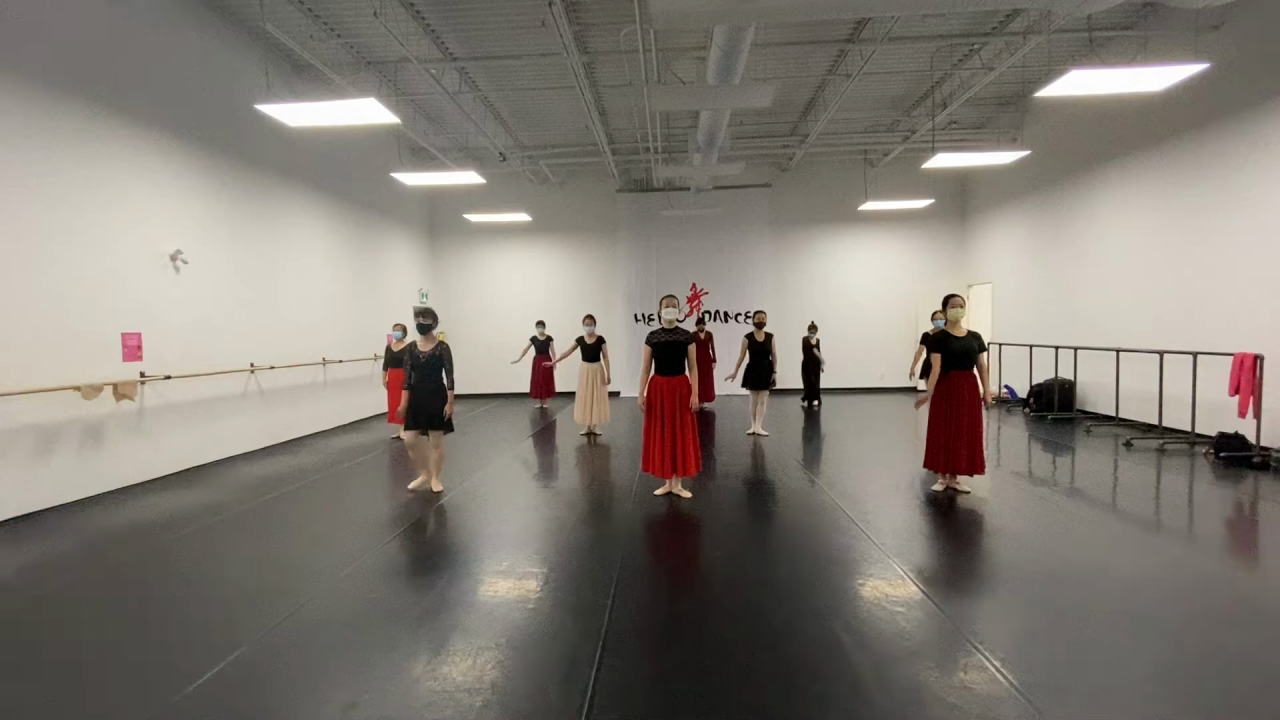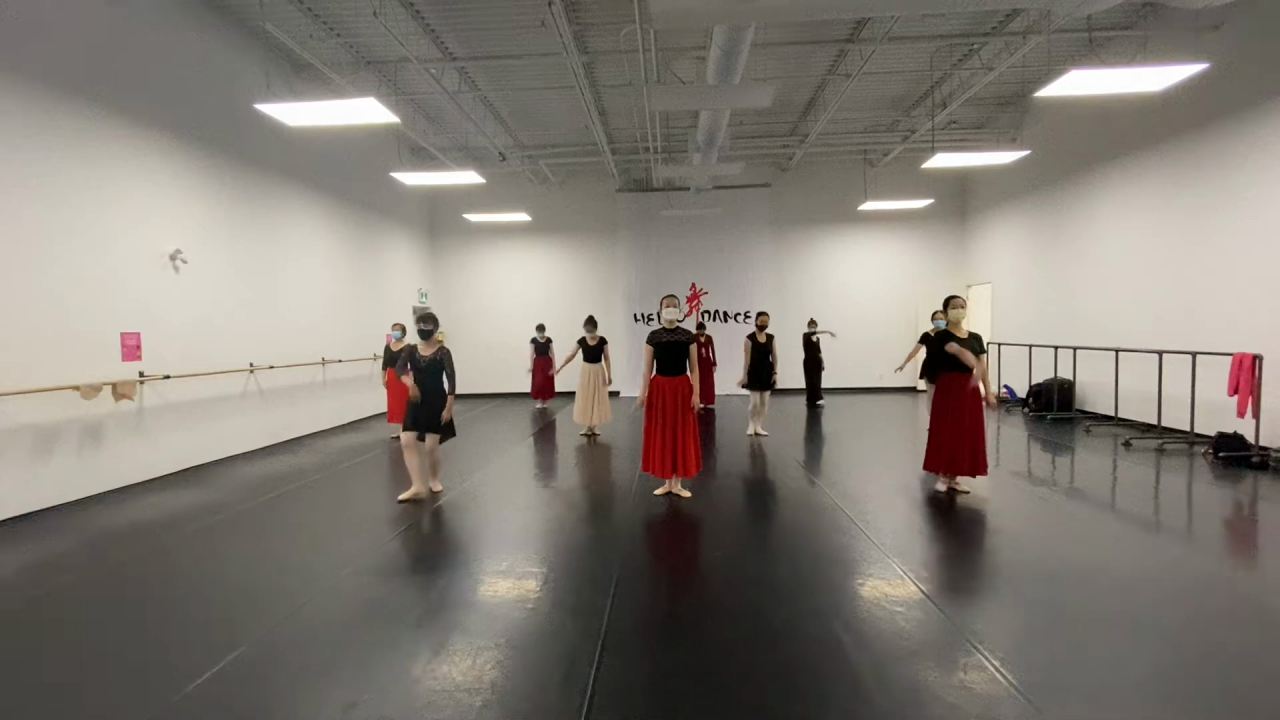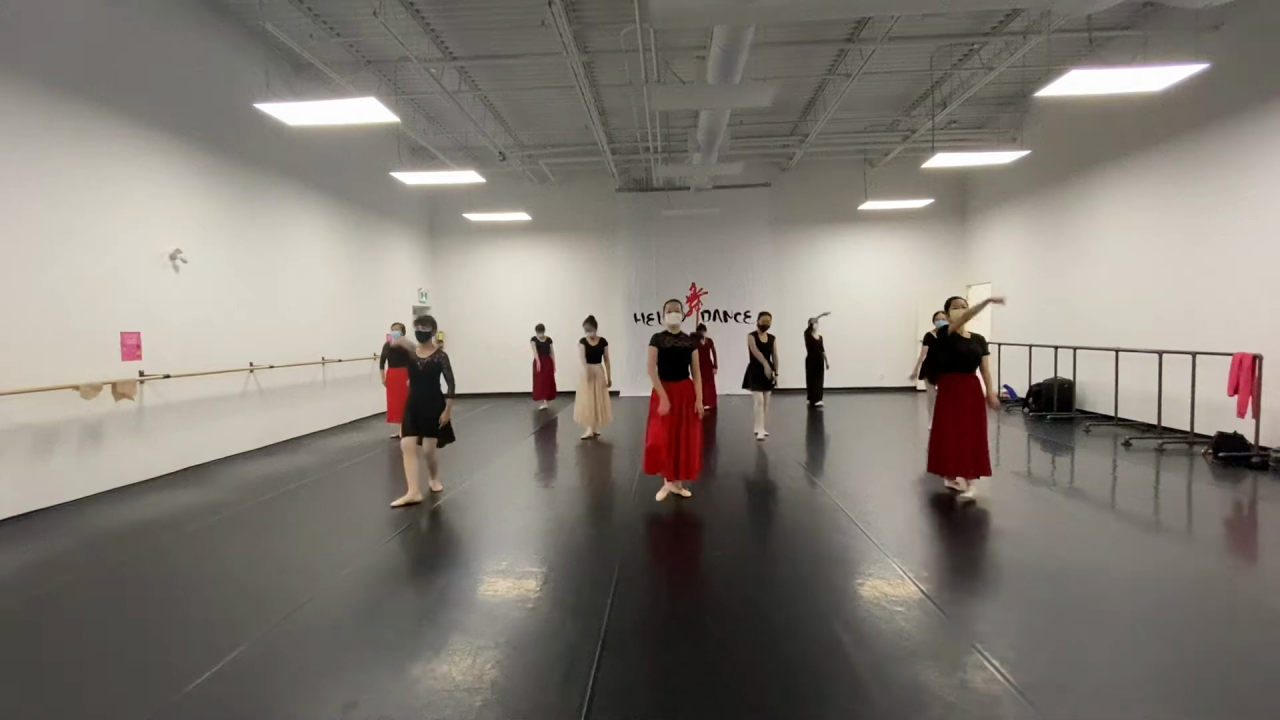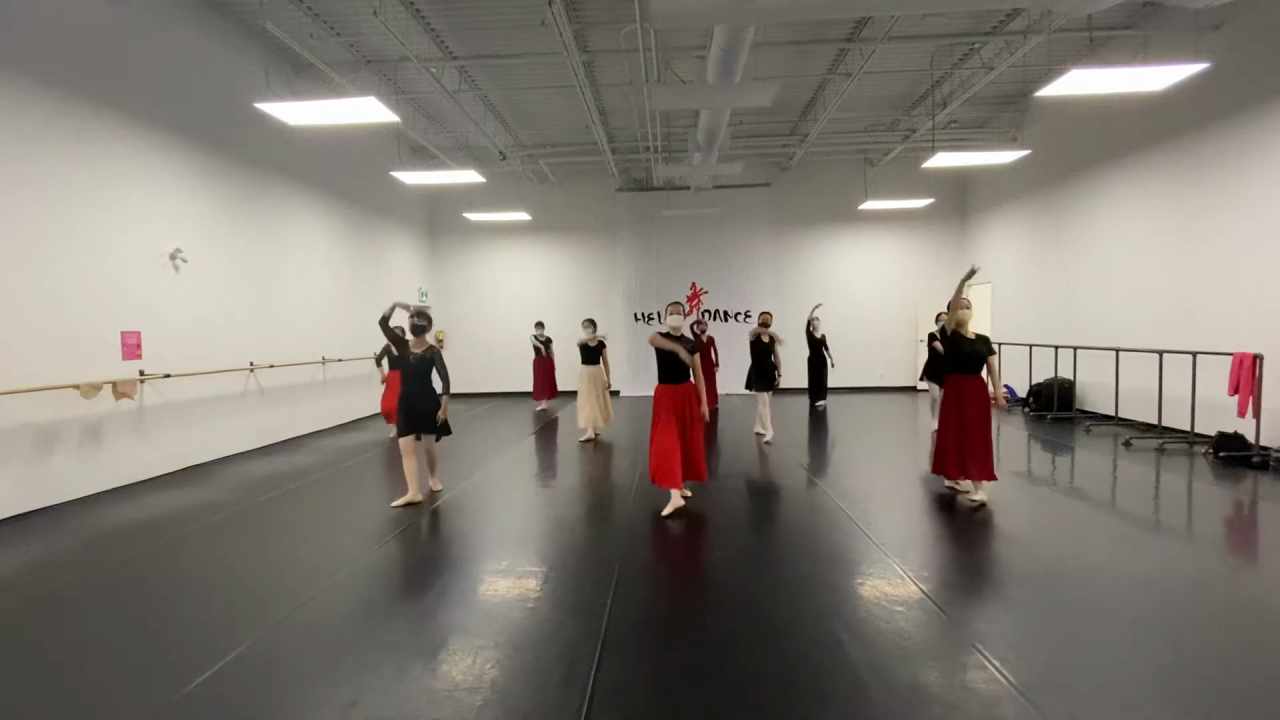
dt=0.2s
person 1, frame 1
left shoulder: (975, 337)
right shoulder: (939, 337)
left elbow: (982, 365)
right elbow: (936, 365)
left wrist: (986, 391)
right wrist: (929, 391)
left hip: (969, 387)
right hip: (946, 386)
left knee: (965, 433)
right knee: (944, 432)
left ankle: (954, 478)
right ankle: (942, 477)
person 1, frame 2
left shoulder: (976, 338)
right shoulder: (942, 336)
left elbow: (983, 366)
right elbow: (959, 351)
left wrist: (988, 391)
right wrist: (974, 365)
left hip: (970, 388)
right hip: (948, 385)
left knee: (967, 434)
right knee: (947, 433)
left ankle: (954, 478)
right ankle: (944, 476)
person 1, frame 3
left shoulder: (978, 339)
right shoulder: (945, 335)
left elbow: (984, 368)
right elbow: (964, 319)
left wrist: (991, 392)
right wrist: (987, 301)
left hip: (972, 388)
right hip: (950, 388)
left knee: (970, 437)
right knee: (953, 436)
left ankle: (954, 478)
right ankle: (960, 480)
person 1, frame 4
left shoulder: (983, 340)
right shoulder: (950, 337)
left elbow: (992, 368)
right elbow: (953, 309)
left wrist: (998, 393)
right wrist: (963, 281)
left hip: (978, 391)
right hip: (956, 391)
left knee: (976, 438)
right knee: (958, 437)
left ankle: (954, 478)
right ankle: (977, 488)
person 2, frame 1
left shoulder: (687, 336)
right shoulder: (652, 336)
left elbow: (693, 366)
right elbow: (646, 367)
left wrist: (695, 392)
right wrist: (641, 392)
left hip: (680, 386)
right hip: (658, 386)
left knee: (681, 435)
right knee: (661, 434)
left ankle: (677, 484)
right ankle: (667, 482)
person 2, frame 2
left shoulder: (688, 336)
right shoulder: (654, 336)
left elbow: (694, 367)
right elbow: (648, 367)
left wrist: (696, 392)
right wrist: (643, 393)
left hip: (682, 386)
right hip: (659, 386)
left knee: (682, 435)
right knee: (661, 435)
left ankle: (677, 483)
right ankle: (666, 482)
person 2, frame 3
left shoulder: (690, 341)
right shoulder: (657, 339)
left elbow: (696, 372)
right elbow: (651, 369)
left wrist: (699, 399)
right wrist: (662, 396)
left hip: (685, 392)
right hip: (663, 391)
left knee: (685, 440)
right knee: (660, 440)
left ankle: (678, 483)
right ankle: (667, 481)
person 2, frame 4
left shoulder: (691, 344)
right shoulder: (660, 338)
left elbow: (698, 375)
right elbow: (652, 339)
left wrist: (704, 402)
right wrist: (677, 348)
left hip: (687, 394)
right hip: (665, 394)
left knee: (688, 443)
right knee: (666, 445)
left ankle: (679, 485)
right ankle: (675, 496)
person 3, frame 1
left shoulder: (442, 347)
right shoulder: (412, 348)
left elbow: (449, 376)
right elbow: (407, 376)
left wrist: (450, 402)
right wrist: (404, 401)
left hip: (436, 396)
right hip: (416, 397)
left knee: (436, 441)
right knee: (410, 440)
left ankle: (435, 478)
right ankle: (424, 474)
person 3, frame 2
left shoulder: (442, 352)
right shoulder: (411, 350)
left elbow: (451, 380)
right elbow: (399, 369)
left wrist: (449, 407)
right wrist: (409, 382)
left hip: (436, 402)
right hip: (415, 402)
left knee: (432, 446)
right knee: (407, 443)
left ankle: (434, 479)
right ankle: (418, 486)
person 3, frame 3
left shoulder: (440, 355)
right shoulder: (409, 351)
left elbow: (450, 384)
left wrist: (447, 410)
right wrist: (402, 342)
left hip: (434, 405)
right hip: (413, 405)
left knee: (429, 449)
right knee: (407, 448)
left ankle: (434, 478)
right ankle: (413, 492)
person 3, frame 4
left shoulder: (433, 351)
right shoulder: (401, 344)
left elbow: (444, 379)
right elbow: (383, 323)
left wrist: (444, 407)
right wrist: (395, 306)
left hip: (427, 401)
right hip: (406, 402)
left knee: (428, 446)
right knee: (406, 448)
left ankle: (433, 477)
right ankle: (413, 492)
